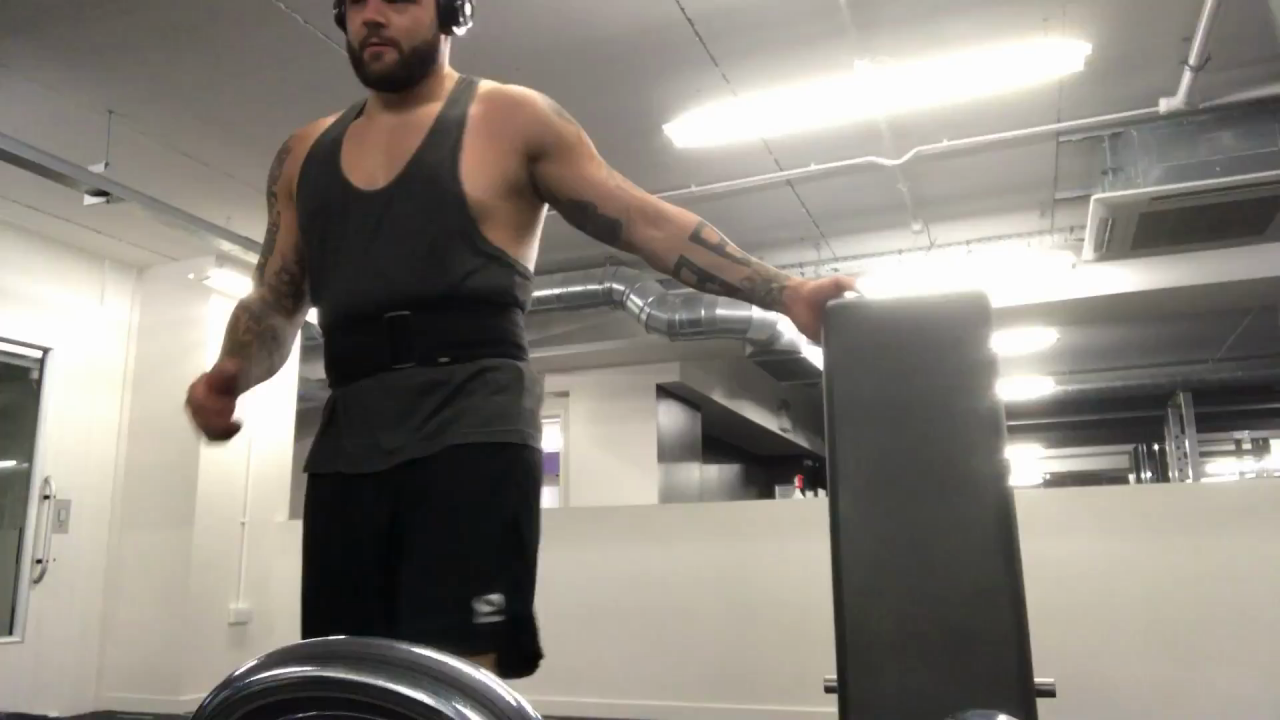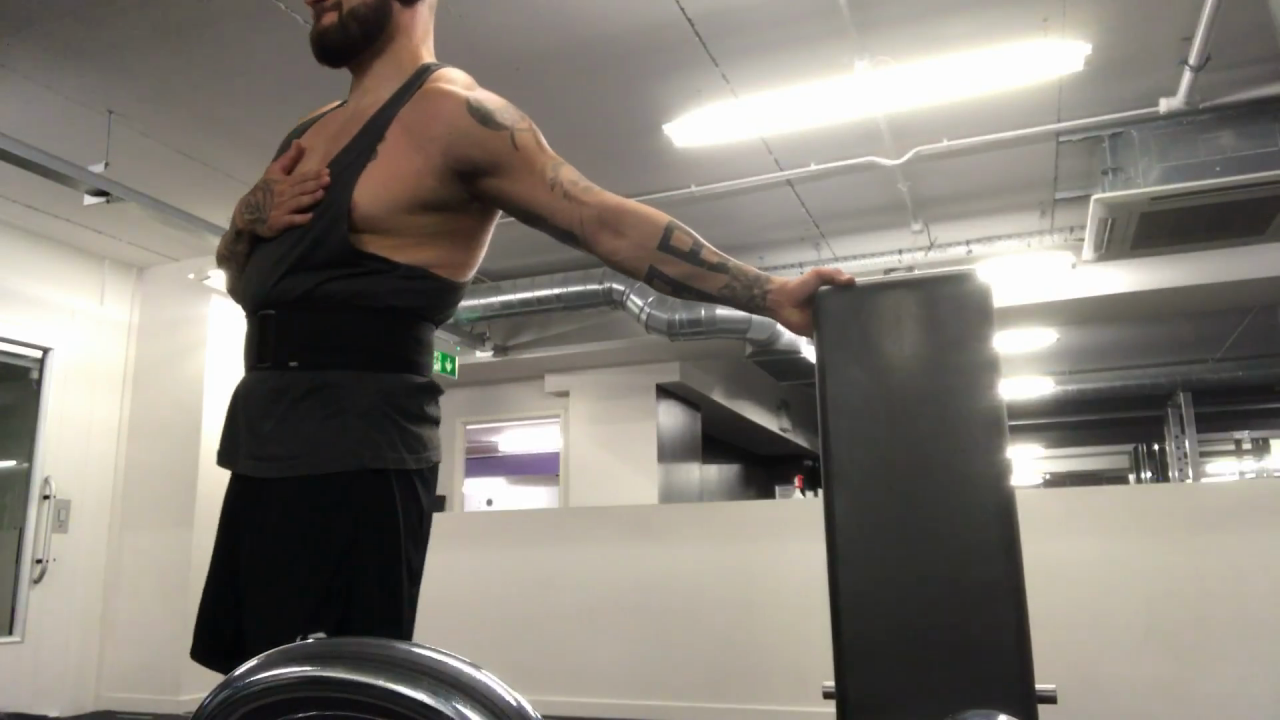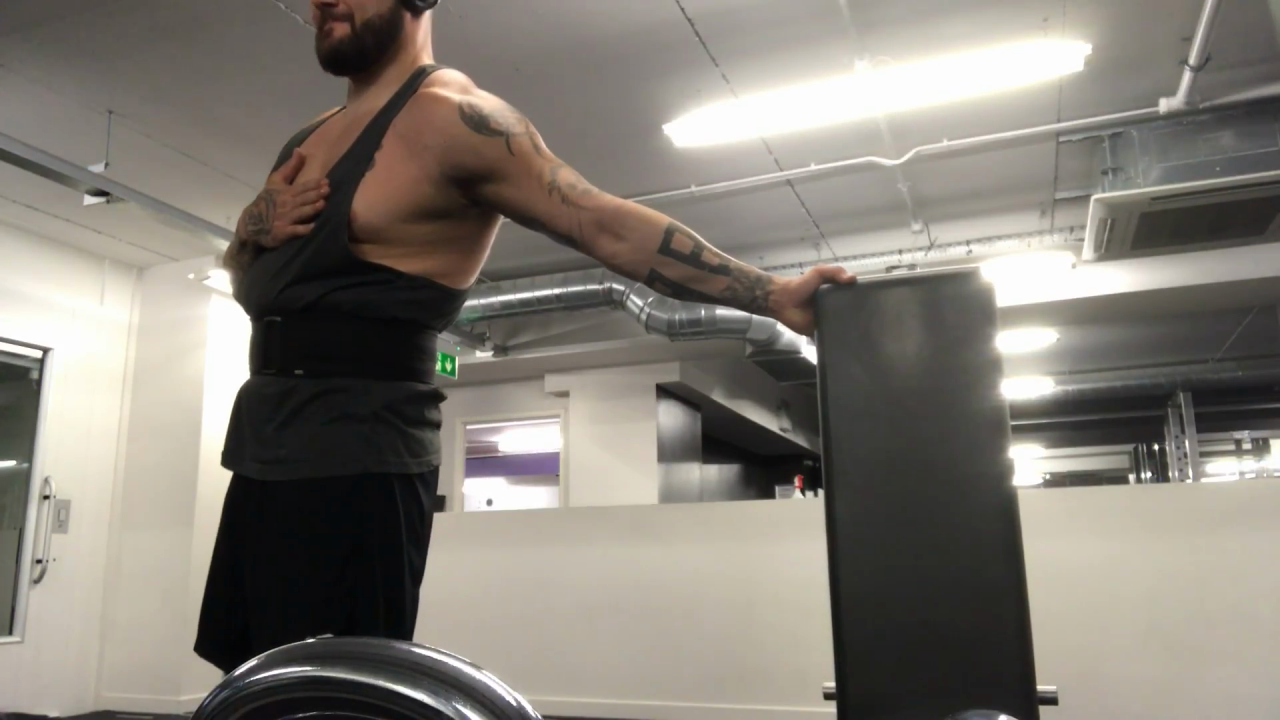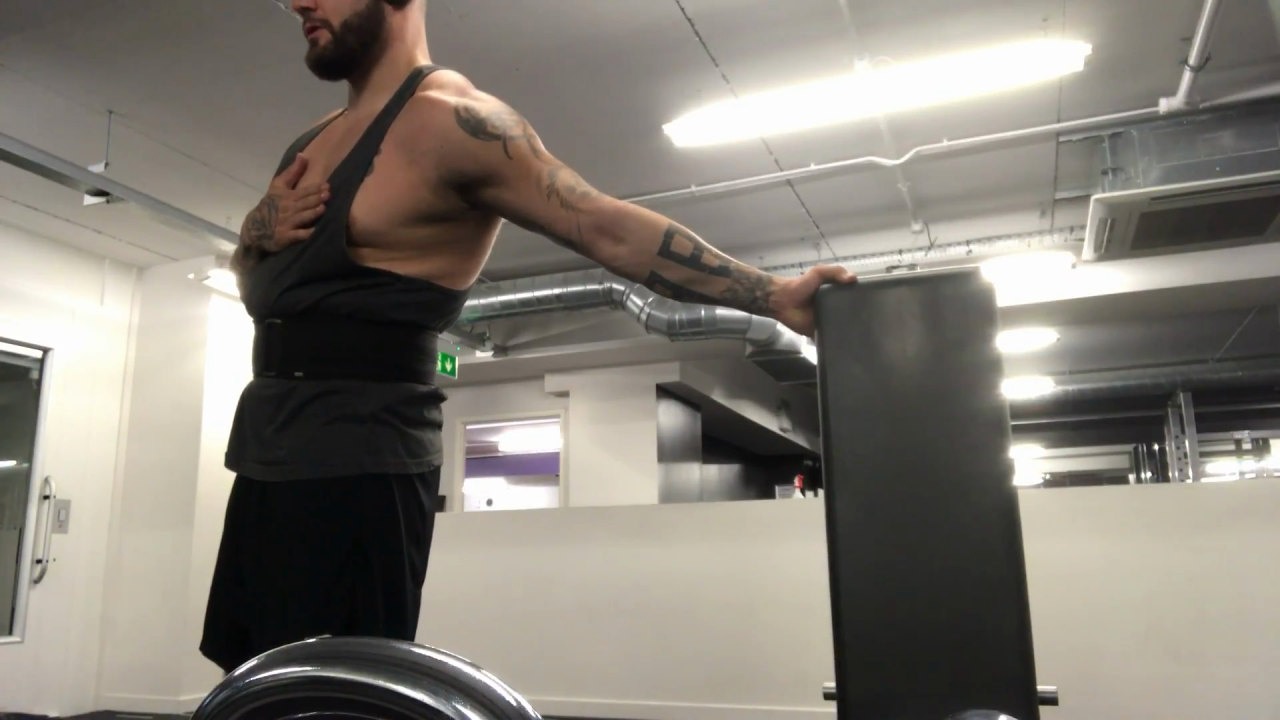
dt=1s
person 1, frame 1
left shoulder: (510, 119)
right shoulder: (305, 154)
left elbow: (647, 222)
right elbow: (273, 304)
left wrist: (785, 291)
right wrist: (228, 372)
left hip: (473, 433)
right hip: (346, 446)
person 1, frame 2
left shoulder: (454, 115)
right shoulder: (312, 134)
left elbow: (609, 224)
right elbow: (241, 279)
left wrist: (769, 294)
right wrist: (247, 216)
left hip: (353, 458)
right hip: (266, 452)
person 1, frame 3
left shoulder: (452, 119)
right shoulder: (312, 139)
left elbow: (609, 226)
right elbow: (247, 282)
left wrist: (772, 293)
right wrist: (253, 225)
left hip: (354, 463)
right hip: (264, 454)
person 1, frame 4
left shoulder: (451, 122)
right shoulder: (319, 139)
left elbow: (609, 228)
right elbow: (254, 278)
left wrist: (771, 294)
right wrist: (260, 228)
left hip: (356, 465)
right hip: (269, 455)
